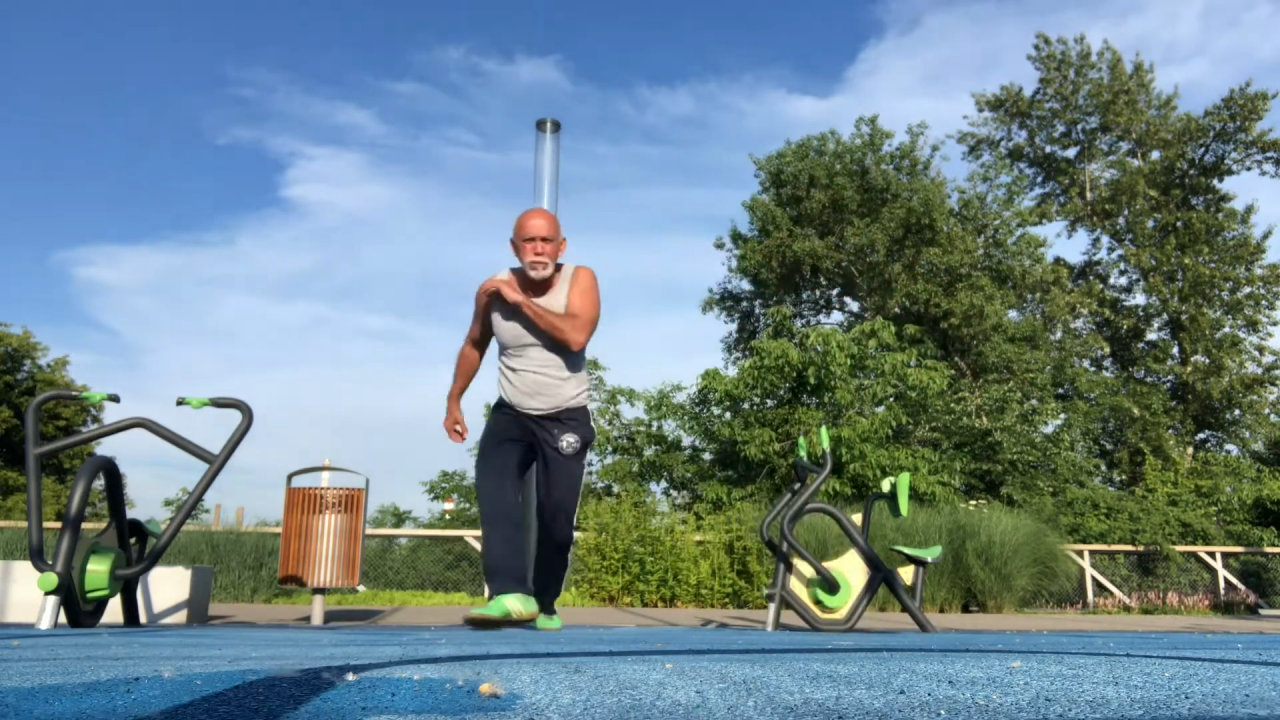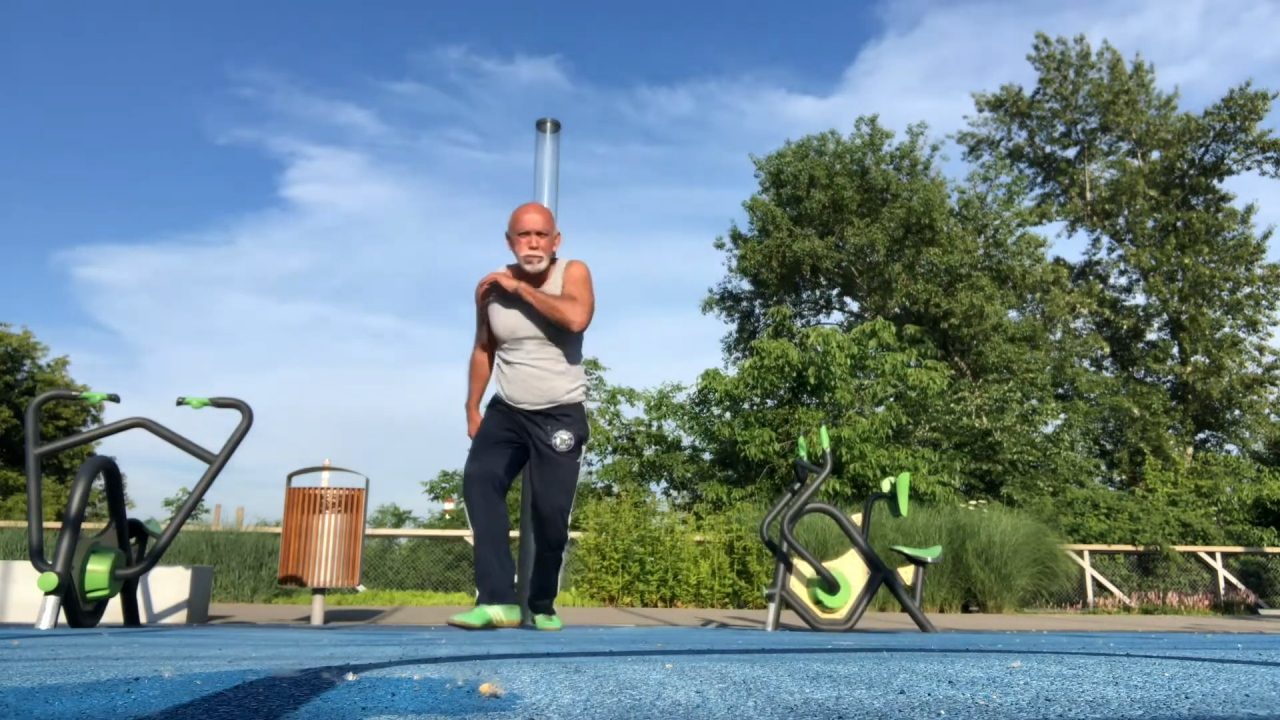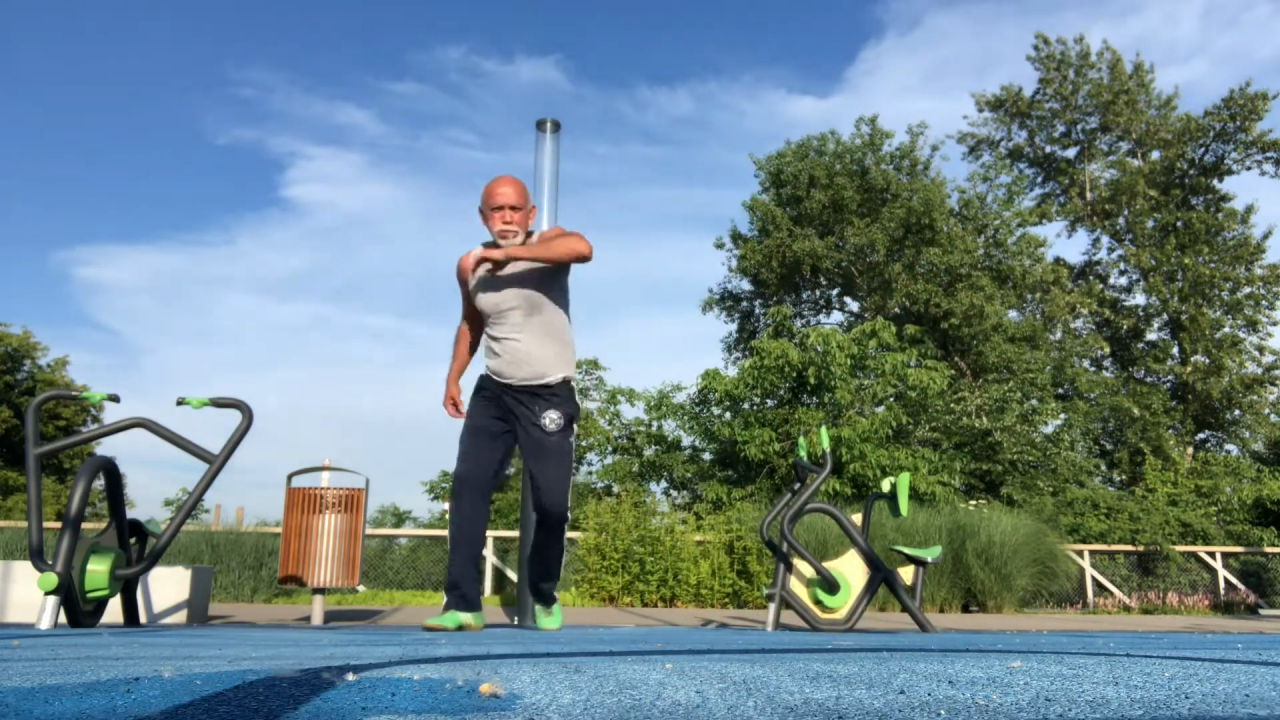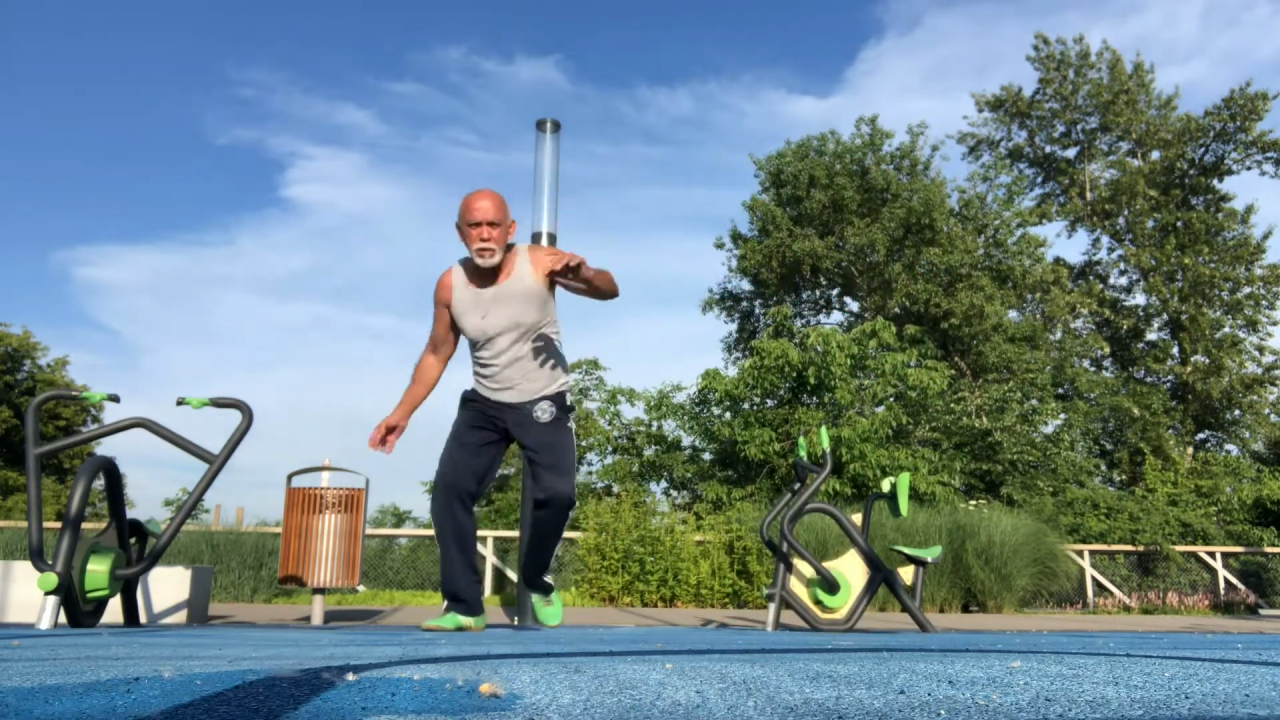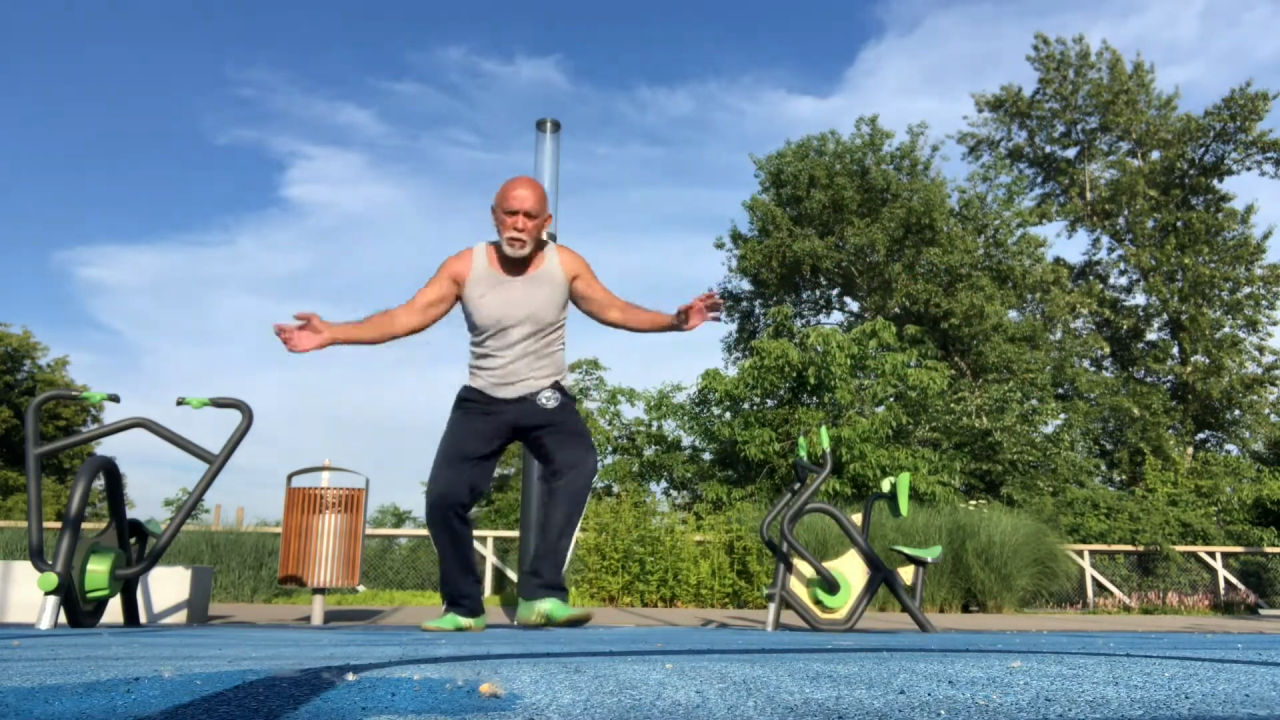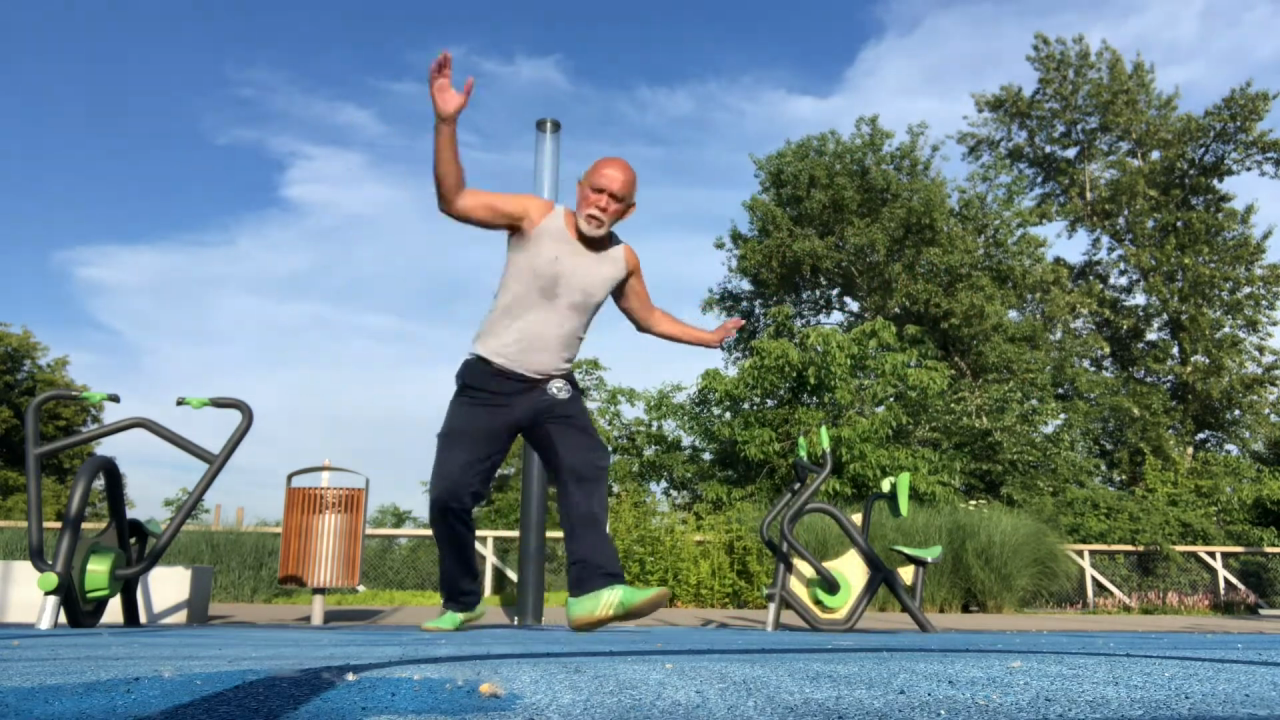
dt=0.2s
person 1, frame 1
left shoulder: (581, 279)
right shoulder: (492, 292)
left elbow: (576, 337)
right elbow: (474, 345)
left wrist: (522, 301)
right wrist: (453, 402)
left hip: (566, 419)
right hip: (512, 414)
left knee: (557, 522)
right knee: (493, 480)
left ankle: (544, 603)
right ankle: (511, 595)
person 1, frame 2
left shoulder: (573, 272)
right shoulder: (489, 288)
left elbow: (576, 320)
left wrist: (519, 288)
right wrist: (472, 406)
left hip: (561, 416)
right hip: (506, 412)
left knee: (552, 519)
right knee: (480, 480)
left ankle: (541, 605)
right ankle: (498, 601)
person 1, frame 3
left shoulder: (551, 243)
right shoulder: (470, 265)
left elbow: (583, 249)
left wrist: (508, 253)
right wrist: (454, 378)
left hip: (550, 394)
right hip: (494, 393)
left knee: (551, 502)
right knee: (469, 483)
left ankle: (543, 595)
right ankle: (463, 605)
person 1, frame 4
left shoulder: (538, 262)
right shoulder: (450, 284)
left elbow: (609, 290)
right elbow: (436, 355)
left wrist: (581, 272)
right wrist: (401, 413)
left hip: (542, 402)
right hip: (482, 405)
left knee: (558, 491)
right knee: (449, 490)
left ankle: (536, 583)
right ankle: (464, 606)
person 1, frame 5
left shoulder: (566, 264)
right shoulder: (464, 265)
left elbow: (615, 312)
right elbow: (407, 317)
left wrist: (676, 321)
right wrist: (333, 334)
left hip: (544, 398)
right hip: (481, 402)
left knee: (577, 463)
right knee: (444, 497)
left ankle: (541, 596)
right ankle: (464, 607)
person 1, frame 6
left shoulder: (622, 260)
right shoulder: (535, 216)
left elbow: (646, 317)
right elbow: (453, 201)
left wrist: (709, 338)
right wrist: (446, 121)
left hip: (551, 387)
right hip: (487, 380)
left knee: (588, 465)
right knee: (450, 493)
left ankle: (596, 592)
right ankle: (460, 601)
